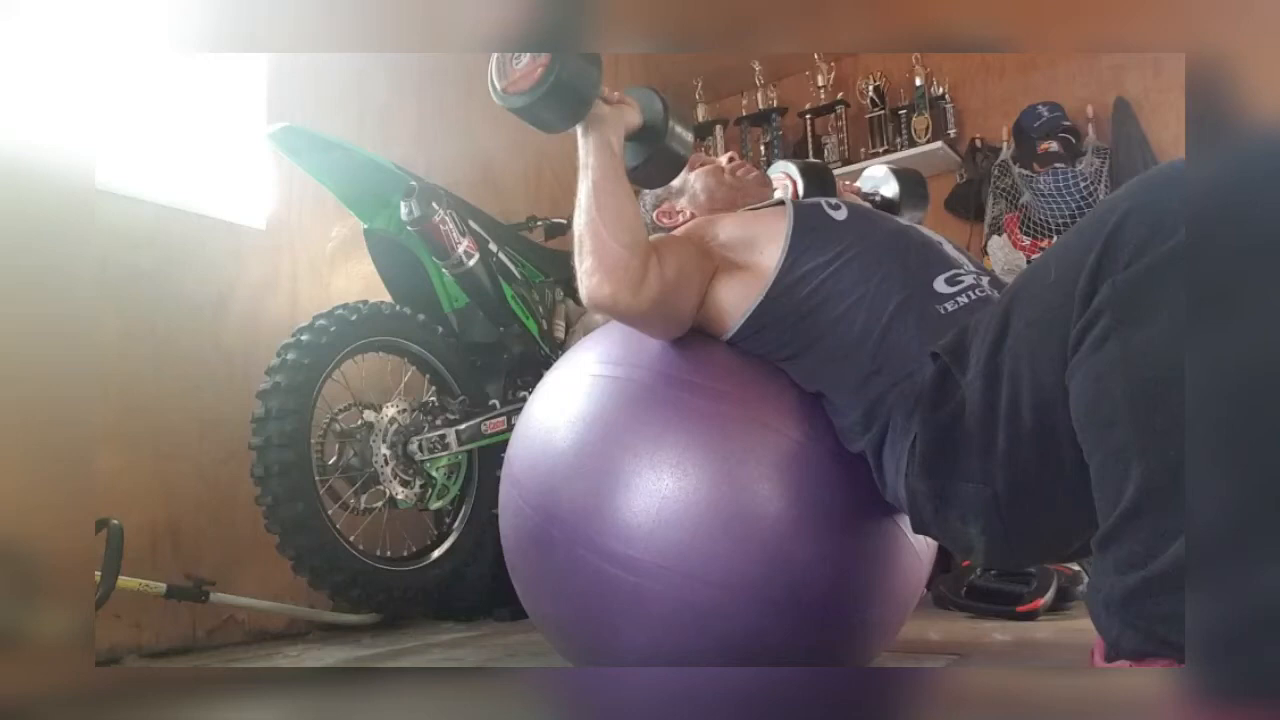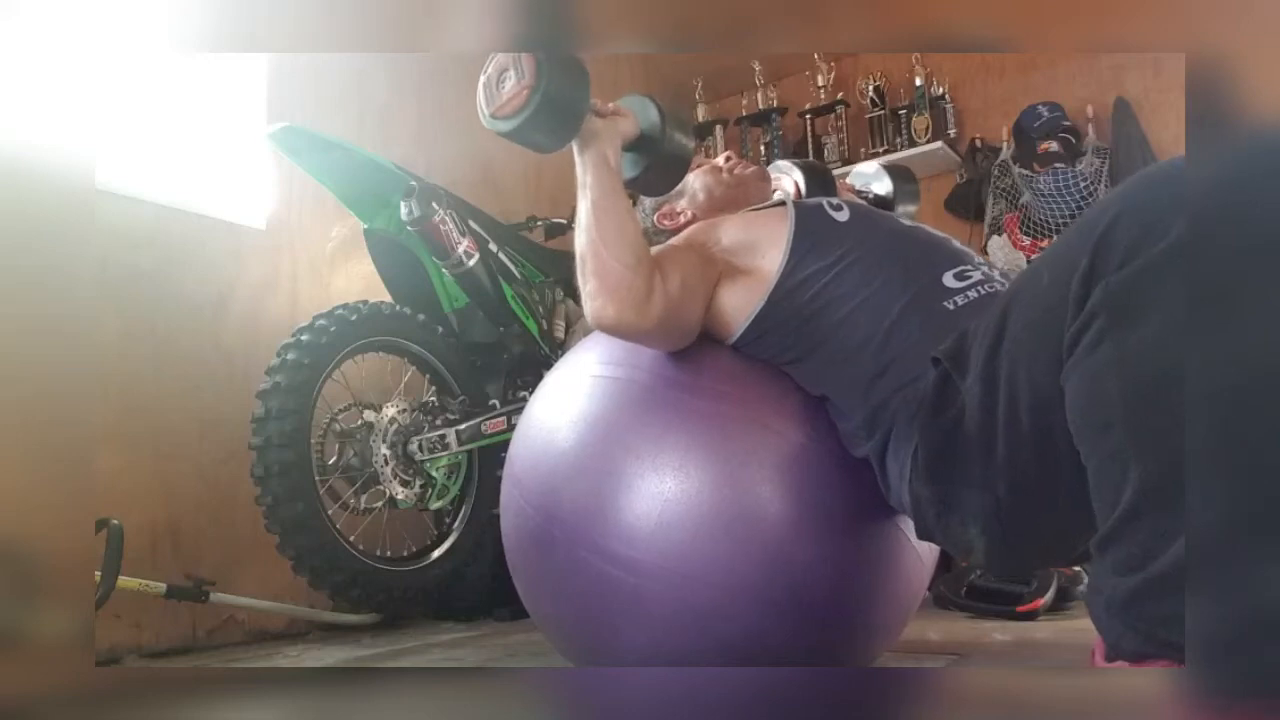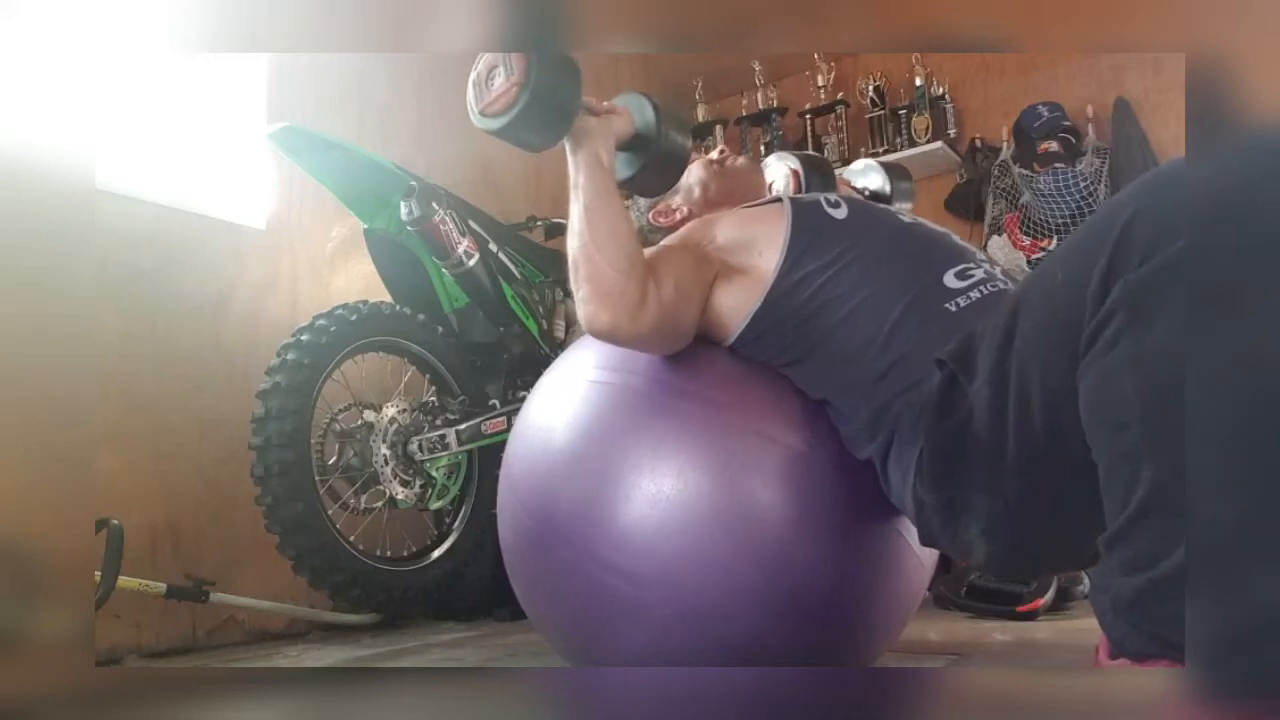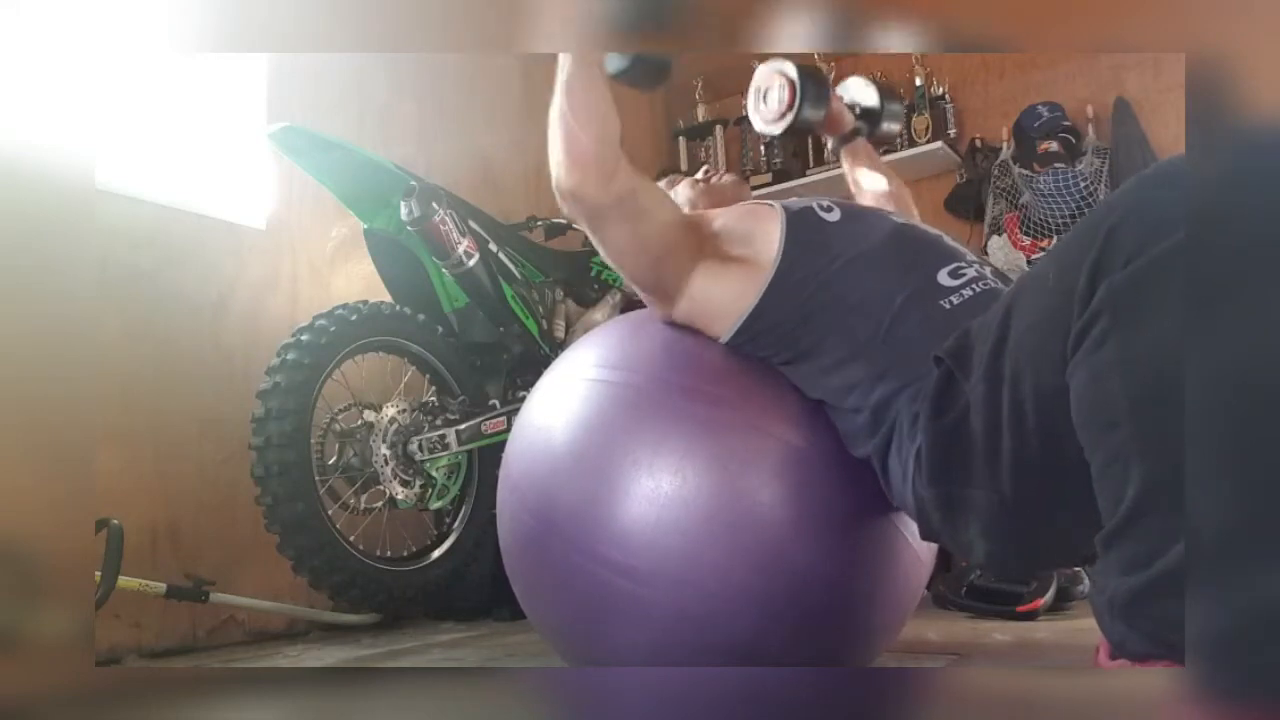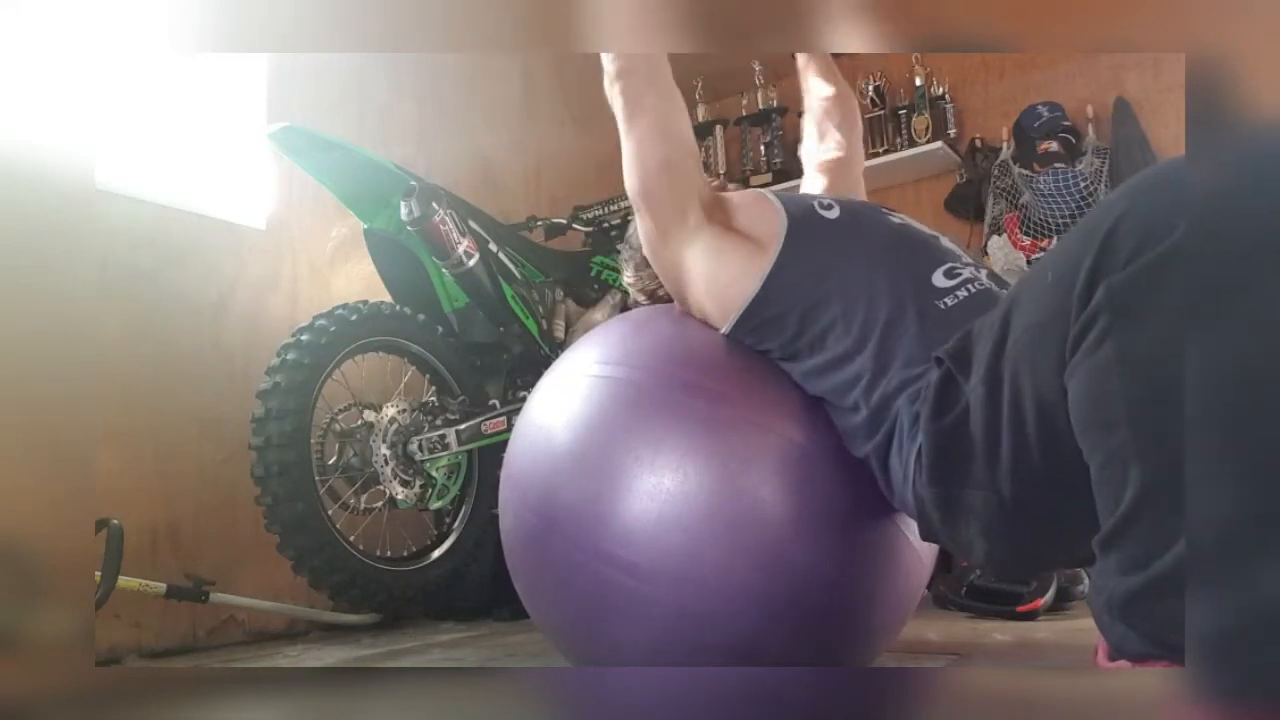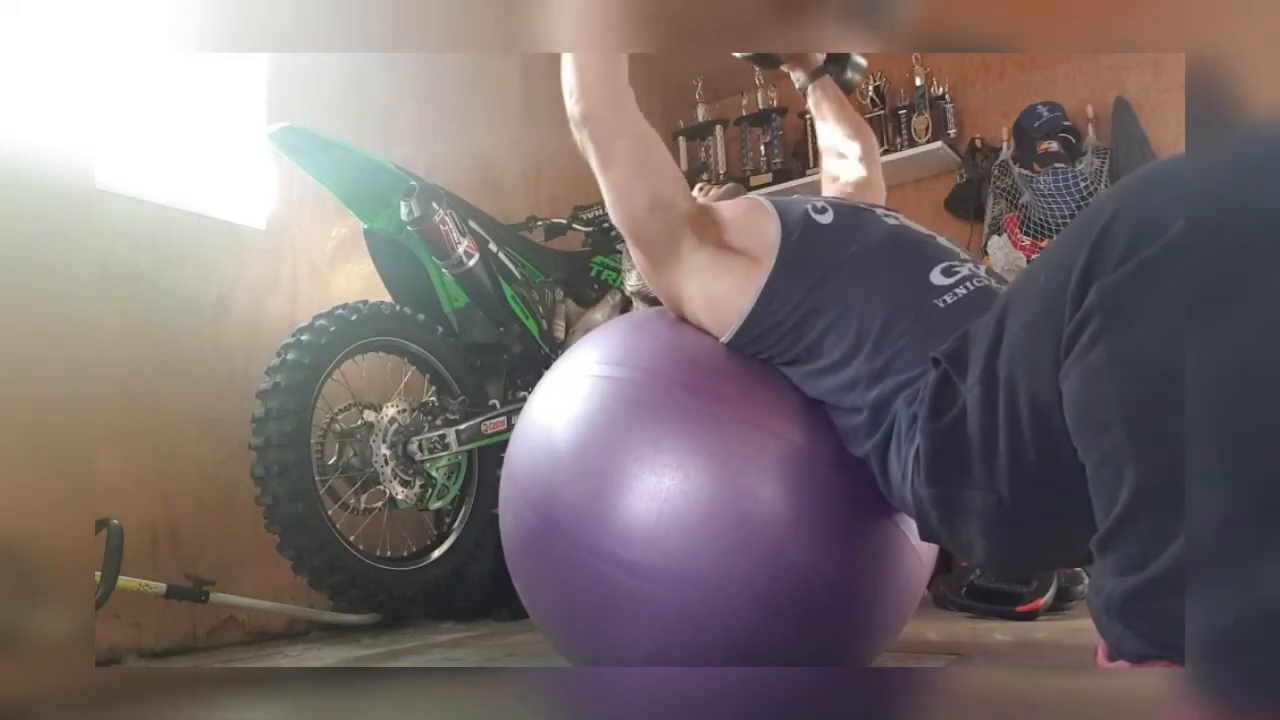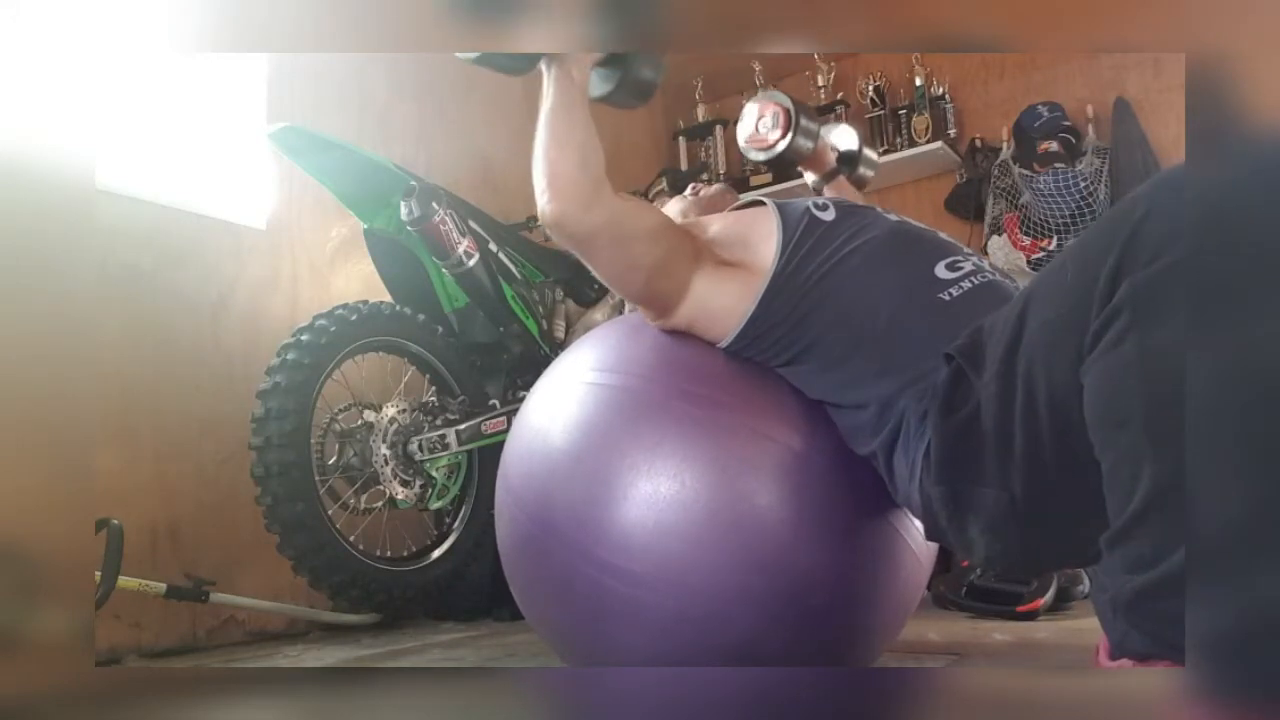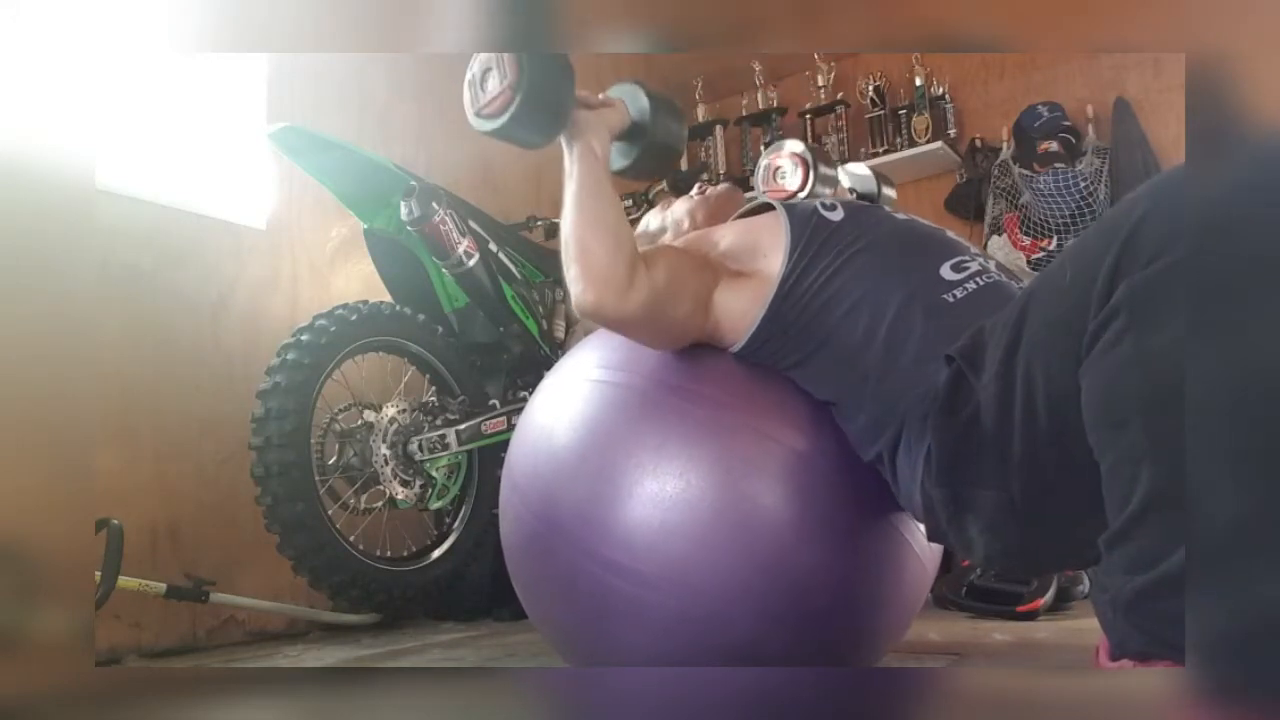
dt=0.5s
person 1, frame 1
left shoulder: (797, 237)
right shoulder: (705, 246)
right elbow: (615, 285)
left wrist: (858, 215)
right wrist: (601, 137)
right hip: (965, 429)
right knee: (1162, 216)
person 1, frame 2
left shoulder: (800, 239)
right shoulder: (707, 250)
right elbow: (622, 304)
left wrist: (857, 213)
right wrist: (597, 149)
right hip: (967, 428)
right knee: (1161, 212)
person 1, frame 3
left shoulder: (793, 233)
right shoulder: (700, 249)
right elbow: (615, 310)
left wrist: (851, 208)
right wrist: (590, 150)
right hip: (972, 423)
person 1, frame 4
left shoulder: (788, 241)
right shoulder: (692, 255)
left elbow: (894, 206)
right elbow: (588, 180)
left wrist: (846, 134)
right wrist: (579, 57)
right hip: (966, 428)
person 1, frame 5
right shoulder: (691, 240)
left elbow: (833, 131)
right elbow: (633, 83)
left wrist: (808, 53)
right hip: (964, 431)
right knee: (1169, 209)
right ankle: (1153, 643)
person 1, frame 6
left shoulder: (799, 230)
right shoulder: (687, 252)
left elbow: (856, 156)
right elbow: (598, 116)
left wrist: (810, 73)
right hip: (963, 428)
right knee: (1162, 207)
person 1, frame 7
left shoulder: (779, 225)
right shoulder: (683, 265)
right elbow: (572, 207)
left wrist: (821, 171)
right wrist: (567, 71)
right hip: (969, 424)
right knee: (1175, 215)
right ankle: (1151, 646)
person 1, frame 8
left shoulder: (776, 245)
right shoulder: (698, 264)
right elbow: (608, 291)
left wrist: (835, 206)
right wrist: (585, 139)
right hip: (969, 420)
right knee: (1172, 222)
right ankle: (1151, 645)
